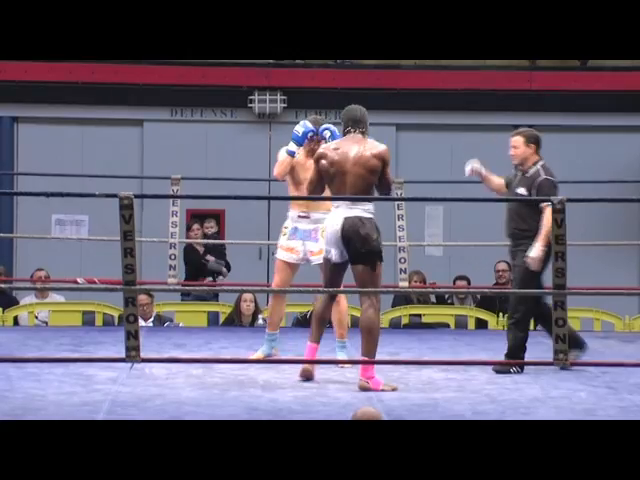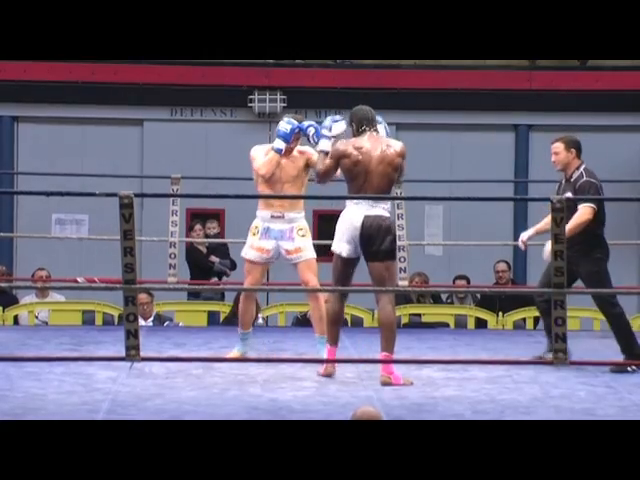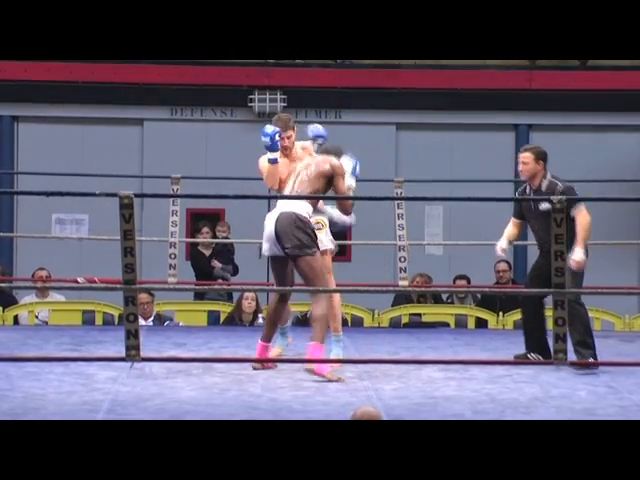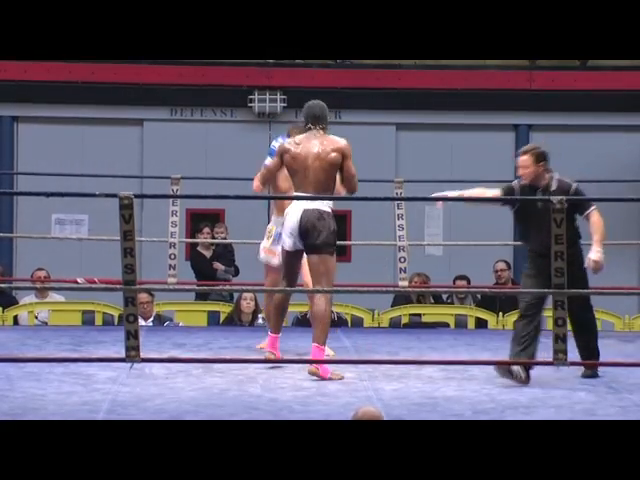
dt=0.7s
person 1, frame 1
left shoulder: (325, 151)
right shoulder: (378, 150)
left elbow: (312, 193)
right elbow: (386, 191)
left hip: (335, 221)
right hip: (361, 223)
left knee: (328, 294)
right knee: (370, 300)
left ankle: (309, 361)
right ankle: (367, 375)
person 1, frame 2
left shoulder: (344, 147)
right shoulder: (397, 148)
left elbow: (320, 177)
left wrist: (324, 141)
left hip: (351, 218)
right hip: (380, 221)
left knee: (338, 295)
right knee: (386, 297)
left ankle: (330, 362)
right ankle: (388, 370)
person 1, frame 3
left shoulder: (303, 163)
right shoulder: (335, 164)
right elbow: (346, 210)
right wrist: (349, 180)
left hip: (274, 218)
right hip: (294, 219)
left knee: (283, 292)
right knee: (320, 292)
left ankle: (262, 355)
right ankle: (316, 358)
person 1, frame 4
left shoulder: (288, 145)
right shoulder: (339, 145)
left elbow: (264, 179)
right elbow: (351, 189)
left hip: (295, 213)
right hip: (320, 216)
left knee: (287, 284)
right knee: (323, 290)
left ankle: (273, 347)
right ankle: (317, 361)
person 2, frame 1
right shoulder: (289, 152)
right elbow: (278, 173)
left wrist: (336, 144)
right wrist: (295, 145)
left hip: (323, 226)
right hip: (295, 224)
right knee: (278, 287)
left ankle: (342, 349)
right ankle: (269, 345)
person 2, frame 2
left shoulder: (304, 153)
right shoulder: (260, 151)
right elbow: (264, 172)
right wrist: (280, 142)
left hip: (295, 226)
right hip: (265, 225)
left knee: (312, 286)
right knee: (249, 288)
left ankle: (324, 346)
right ankle: (243, 343)
person 2, frame 3
left shoulder: (307, 149)
right shoulder: (267, 160)
right elbow: (272, 187)
left wrist: (321, 144)
right wrist: (272, 154)
left hip: (314, 218)
left knee: (325, 281)
left ankle: (337, 345)
right ankle: (283, 336)
person 2, frame 4
right shoulder: (275, 163)
left elbow: (339, 192)
right wrist: (270, 159)
right hip: (278, 230)
left knee: (311, 285)
right knee: (270, 288)
person 3, frame 1
left shoulder: (543, 177)
right shoulder: (520, 174)
left elbow: (551, 212)
right elbow: (502, 186)
left wrist: (540, 246)
right wrist: (481, 173)
left hip: (532, 251)
right hip: (519, 249)
left knee: (519, 304)
right knee: (534, 303)
left ankle: (514, 360)
right ankle: (572, 344)
person 3, frame 2
left shoulder: (586, 181)
right shoulder: (565, 182)
left elbow: (586, 214)
right wrist: (532, 231)
left hip: (591, 252)
right hip: (570, 251)
left knee: (607, 303)
right knee: (544, 295)
person 3, frame 3
left shoulder: (560, 189)
right shoulder: (523, 194)
left elbow: (583, 216)
right elbow: (516, 224)
left wrist: (579, 249)
right wrist: (504, 241)
left hip: (569, 255)
right hip: (547, 254)
left knee: (570, 298)
right knee: (529, 299)
left ankle: (587, 354)
right ankle: (538, 351)
person 3, frame 4
left shoulder: (568, 190)
right shoulder: (517, 191)
left elbow: (594, 215)
right elbow: (488, 194)
left wrist: (597, 248)
right wrist: (458, 194)
left hip: (570, 260)
right hip: (536, 259)
left knee: (580, 312)
right knee: (528, 307)
left ankle: (591, 362)
right ankle: (520, 367)
